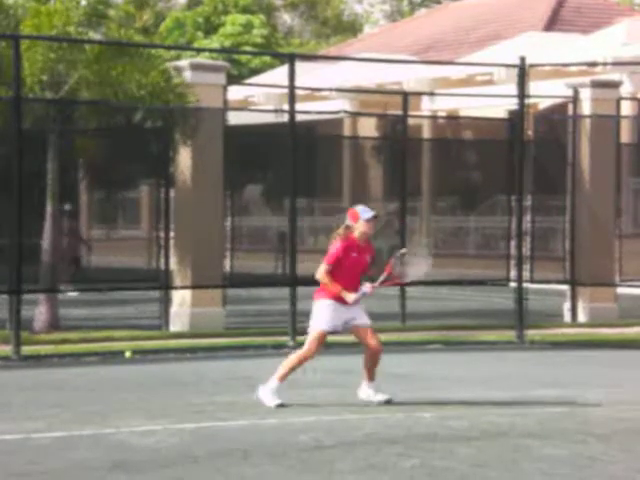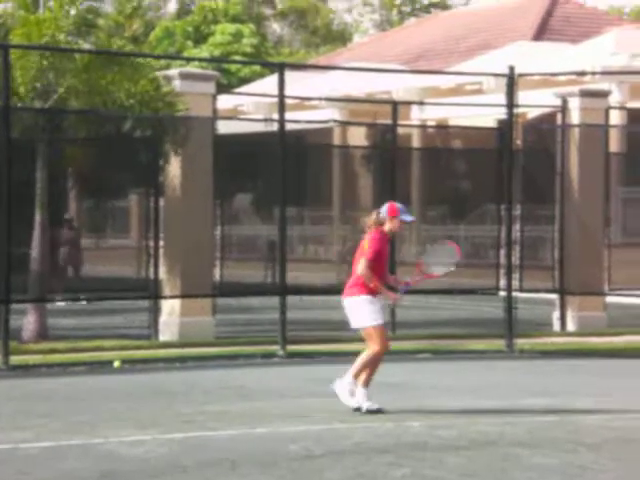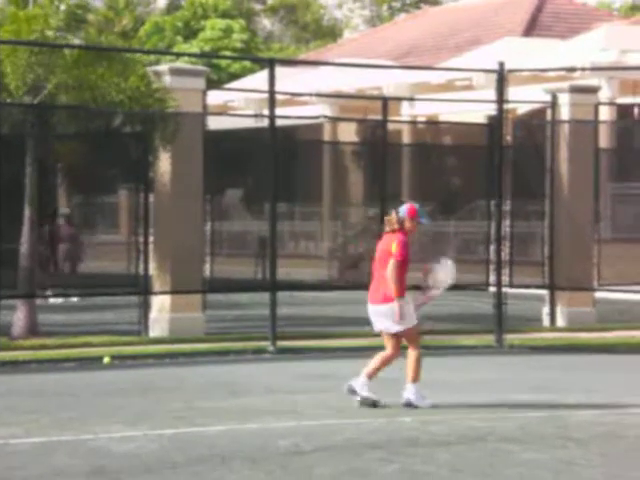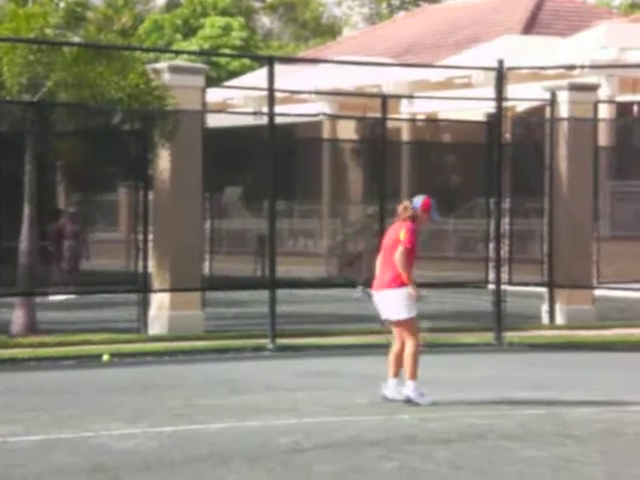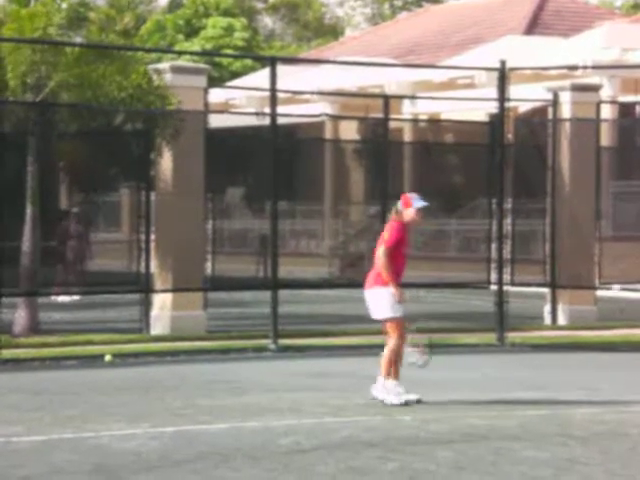
dt=0.3s
person 1, frame 1
left shoulder: (369, 249)
right shoulder: (342, 245)
right elbow: (321, 274)
left wrist: (365, 287)
right wrist: (345, 293)
left hip: (351, 306)
right hip: (327, 303)
left knee: (375, 347)
right knee: (309, 350)
left ankle: (368, 389)
right ankle: (270, 387)
person 1, frame 2
left shoulder: (381, 238)
right shoulder: (376, 237)
right elbow: (362, 269)
left wrist: (395, 281)
right wrist: (384, 291)
left hip: (364, 297)
right hip: (361, 296)
left knee: (377, 348)
right knee: (379, 346)
left ankle: (359, 395)
right ankle: (346, 382)
person 1, frame 3
left shoulder: (387, 238)
right shoulder: (400, 240)
right elbow: (391, 271)
left wrist: (401, 295)
right wrist: (397, 300)
left hip: (375, 302)
right hip: (390, 302)
left knee: (392, 350)
right knee: (415, 345)
left ankle: (361, 382)
right ankle: (411, 393)
person 1, frame 4
left shoulder: (394, 227)
right shoulder: (408, 228)
left elbow: (380, 260)
right elbow: (399, 258)
right wrist: (411, 285)
left hip: (381, 288)
right hip: (395, 289)
left knee: (401, 339)
right knee: (412, 338)
left ankle: (392, 386)
right ankle: (411, 389)
person 1, frame 5
left shoulder: (399, 229)
right shoulder: (396, 227)
right elbow: (381, 257)
right wrist: (394, 285)
left hip: (383, 289)
right hip: (382, 288)
left knee: (397, 338)
right knee: (397, 338)
left ankle: (392, 387)
right ankle: (382, 384)
